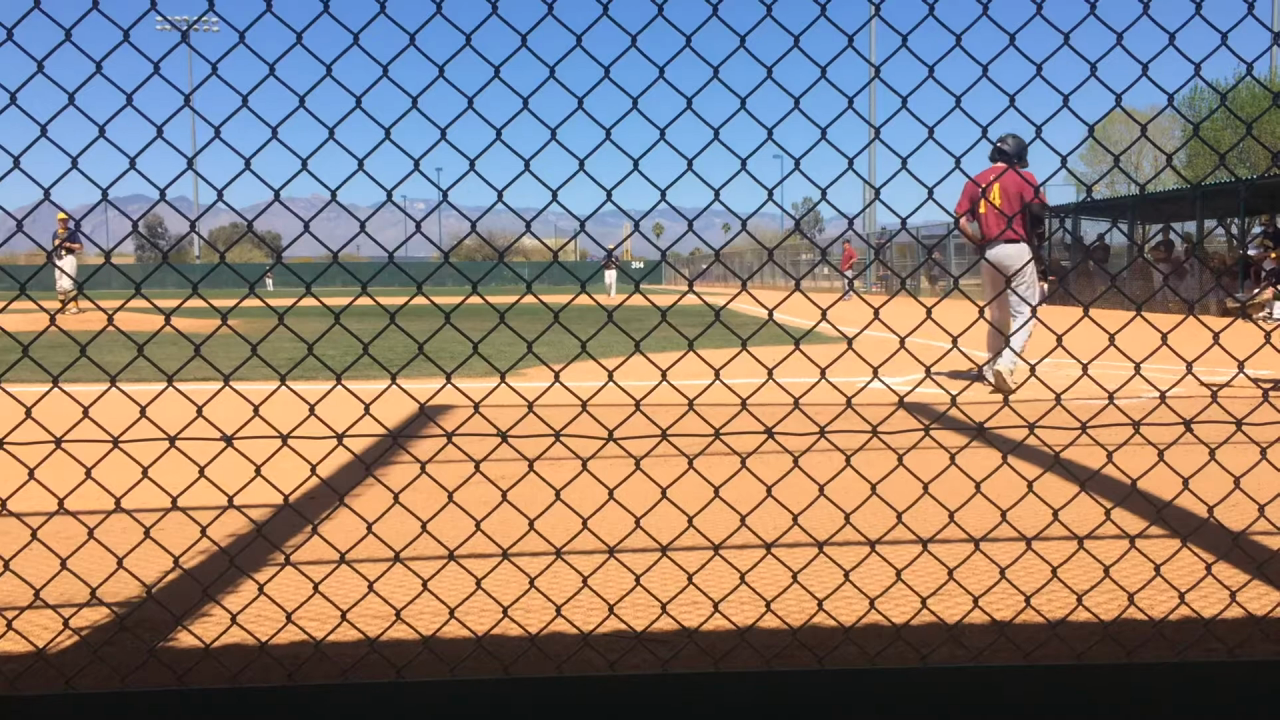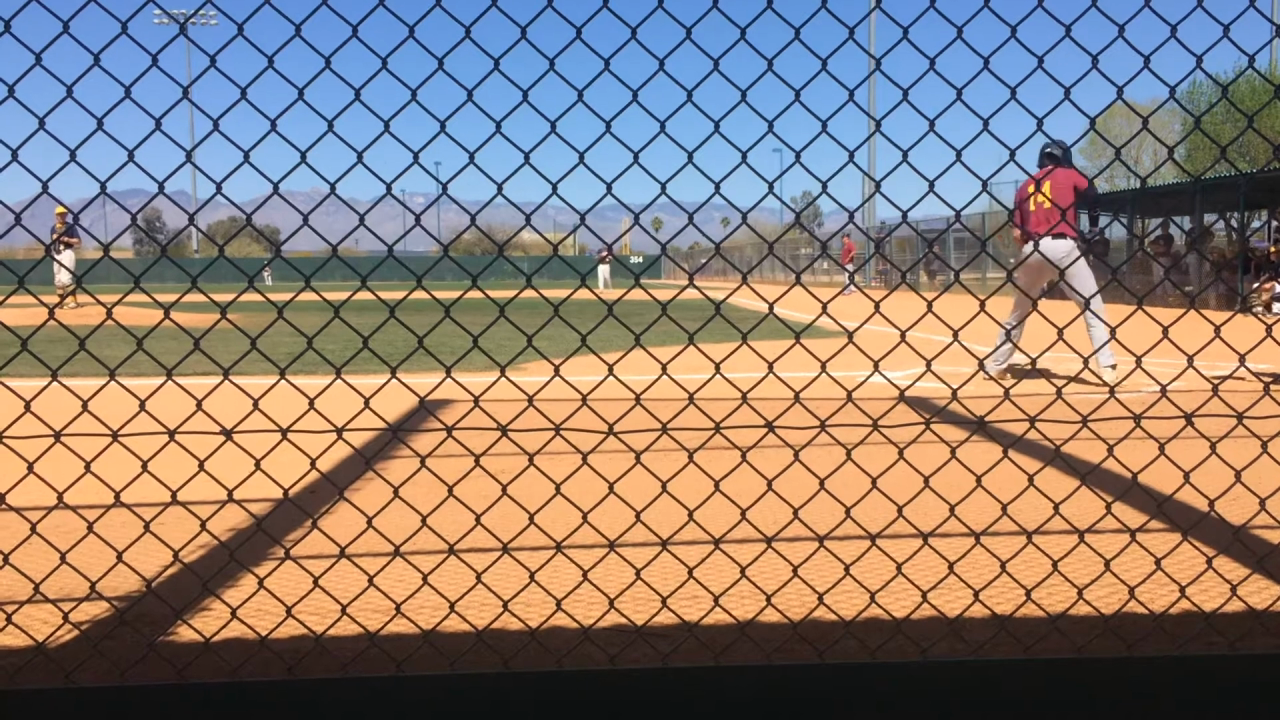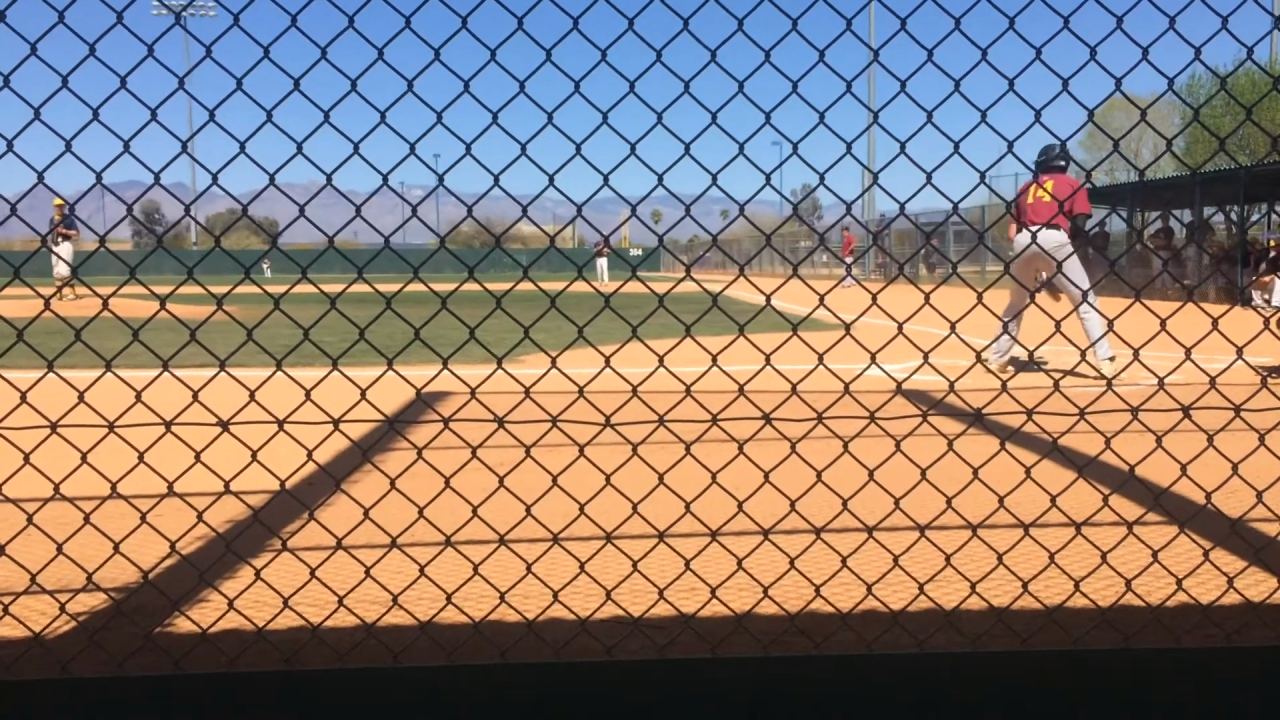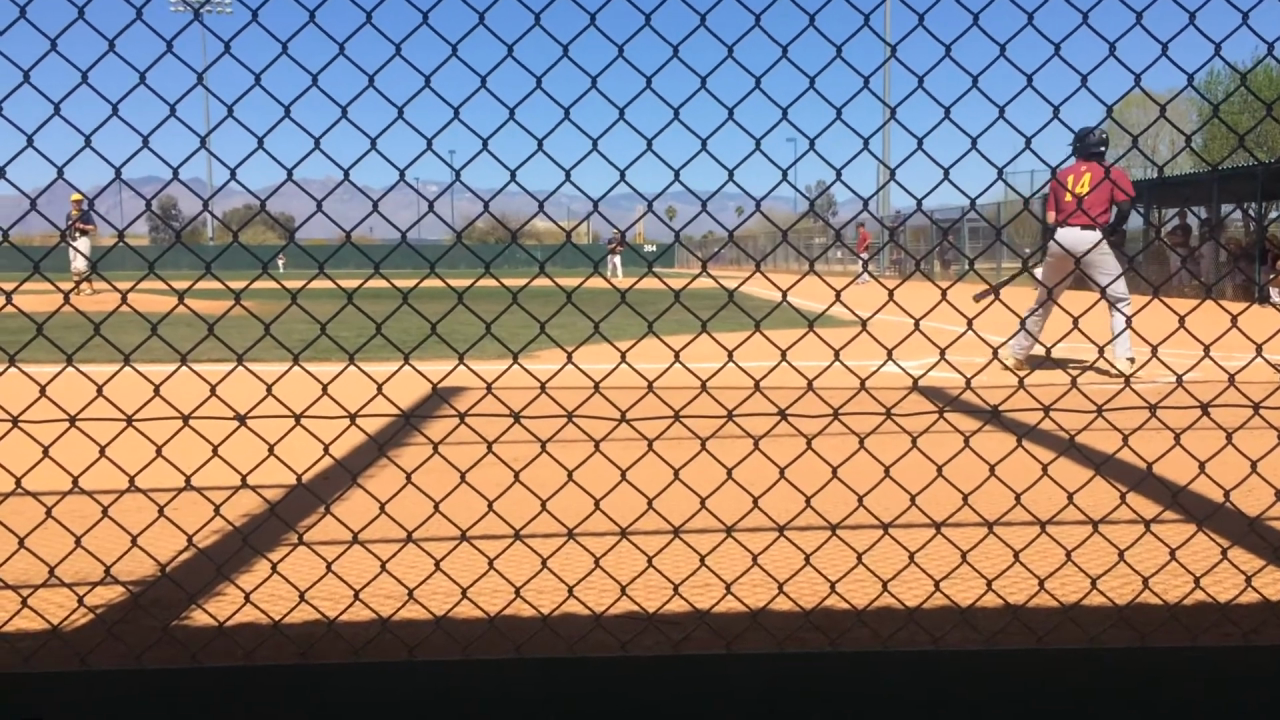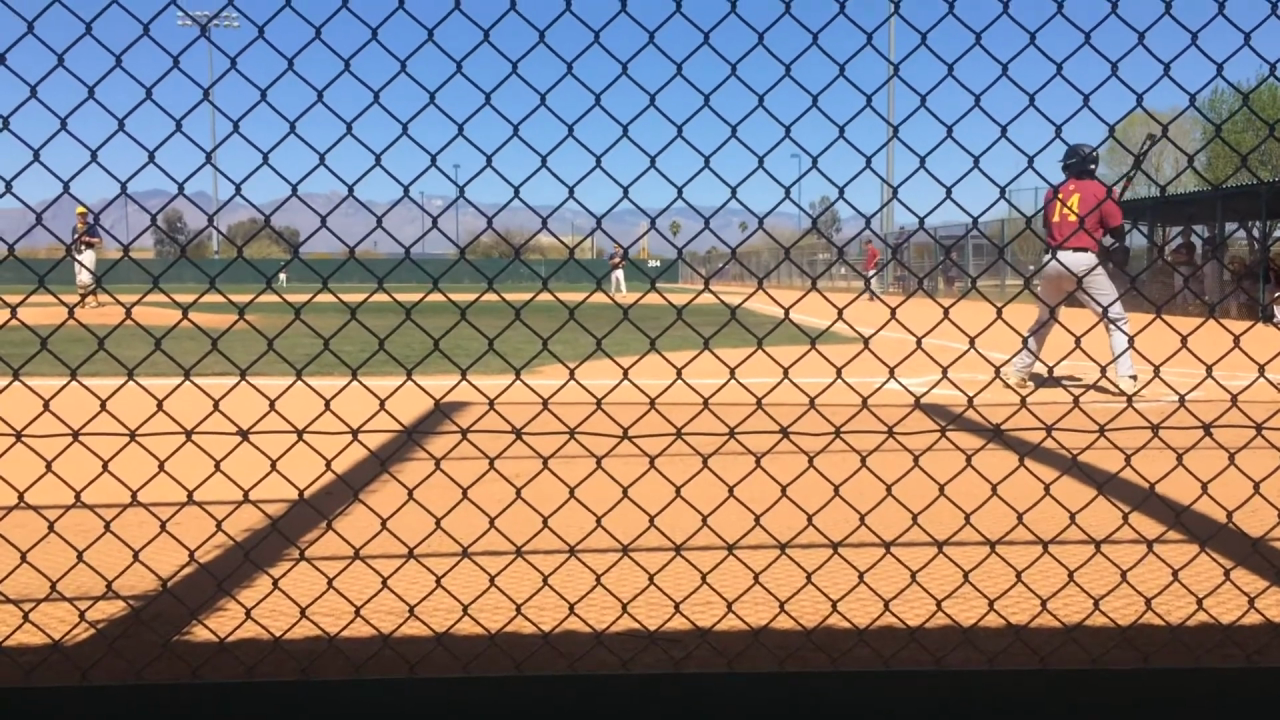
dt=0.7s
person 1, frame 1
left shoulder: (975, 181)
right shoulder: (1022, 177)
left elbow: (961, 221)
right elbow: (1036, 211)
right wrist: (1039, 240)
left hip: (990, 252)
right hip: (1016, 250)
left knee: (997, 315)
right knee: (1025, 315)
left ankle: (992, 371)
right ankle: (1004, 364)
person 1, frame 2
left shoulder: (1024, 186)
right shoulder: (1069, 174)
left elbow: (1018, 233)
right elbow: (1091, 193)
right wrist: (1093, 227)
left hip: (1030, 249)
right hip: (1062, 247)
left knee: (1019, 312)
right knee: (1092, 306)
left ankle: (995, 366)
right ankle: (1106, 368)
person 1, frame 3
left shoulder: (1026, 187)
right shoulder: (1073, 185)
left elbow: (1012, 230)
right elbow: (1080, 224)
left wrist: (1020, 262)
left hip: (1023, 242)
right hip: (1054, 239)
left knee: (1016, 304)
right knee: (1085, 300)
left ankle: (997, 359)
right ankle: (1104, 361)
person 1, frame 4
left shoulder: (1061, 175)
right shoulder: (1112, 173)
left elbow: (1050, 218)
right elbow: (1125, 207)
right wrist: (1112, 231)
left hip: (1060, 238)
right hip: (1091, 239)
left knee: (1043, 301)
right knee: (1120, 300)
left ankle: (1016, 356)
right ankle: (1122, 360)
person 1, frame 5
left shoulder: (1053, 192)
right shoulder: (1101, 191)
right elbow: (1118, 233)
left hip: (1053, 261)
right hip: (1083, 260)
left knee: (1044, 320)
right knee: (1116, 319)
left ankle: (1017, 374)
right ankle: (1126, 378)
